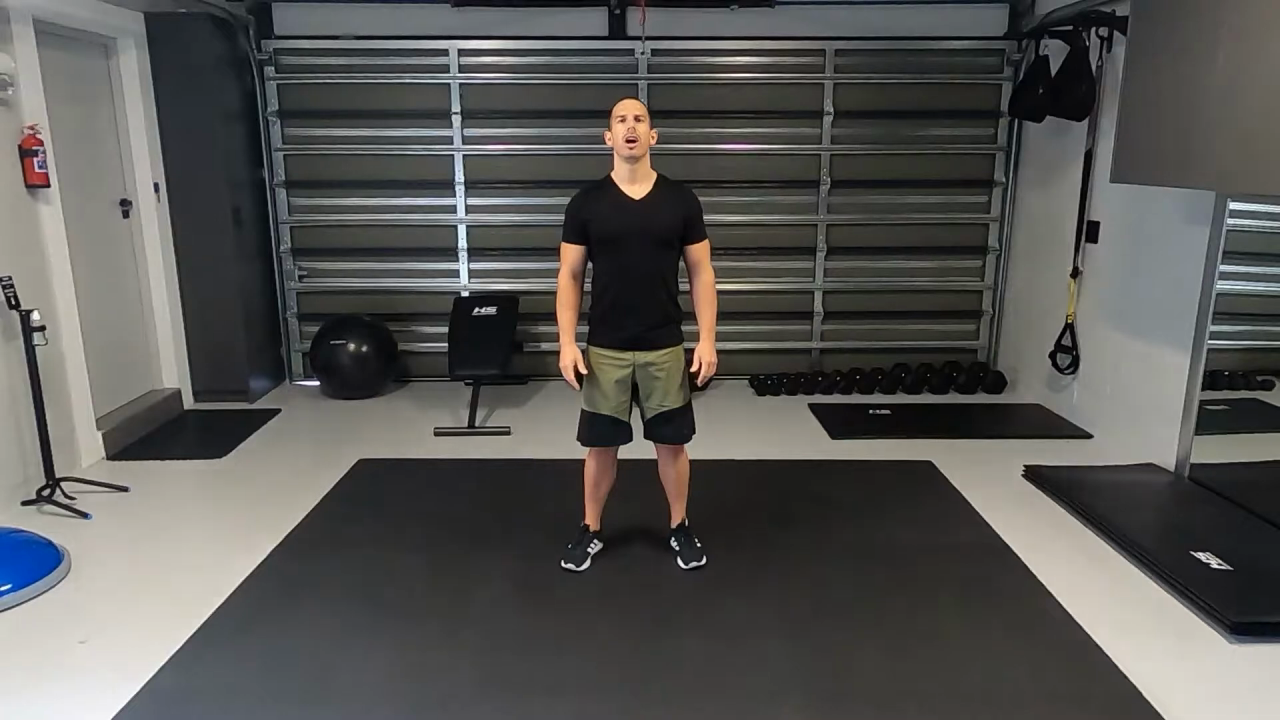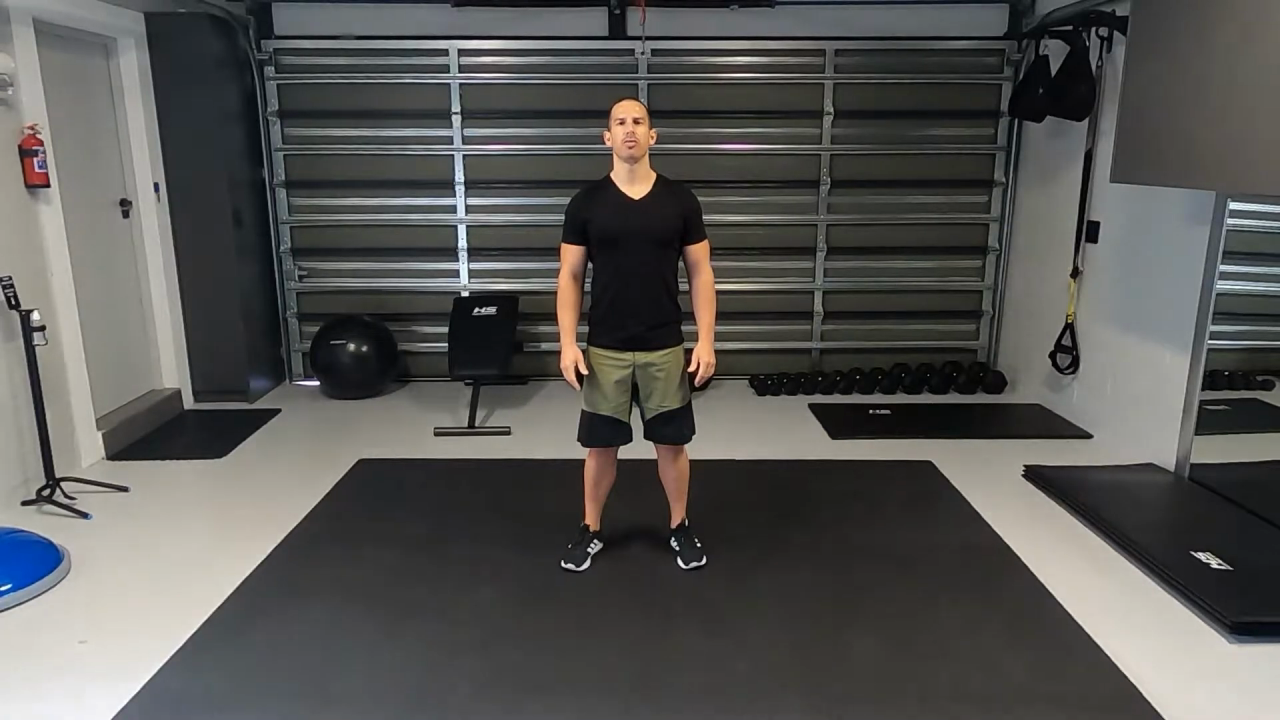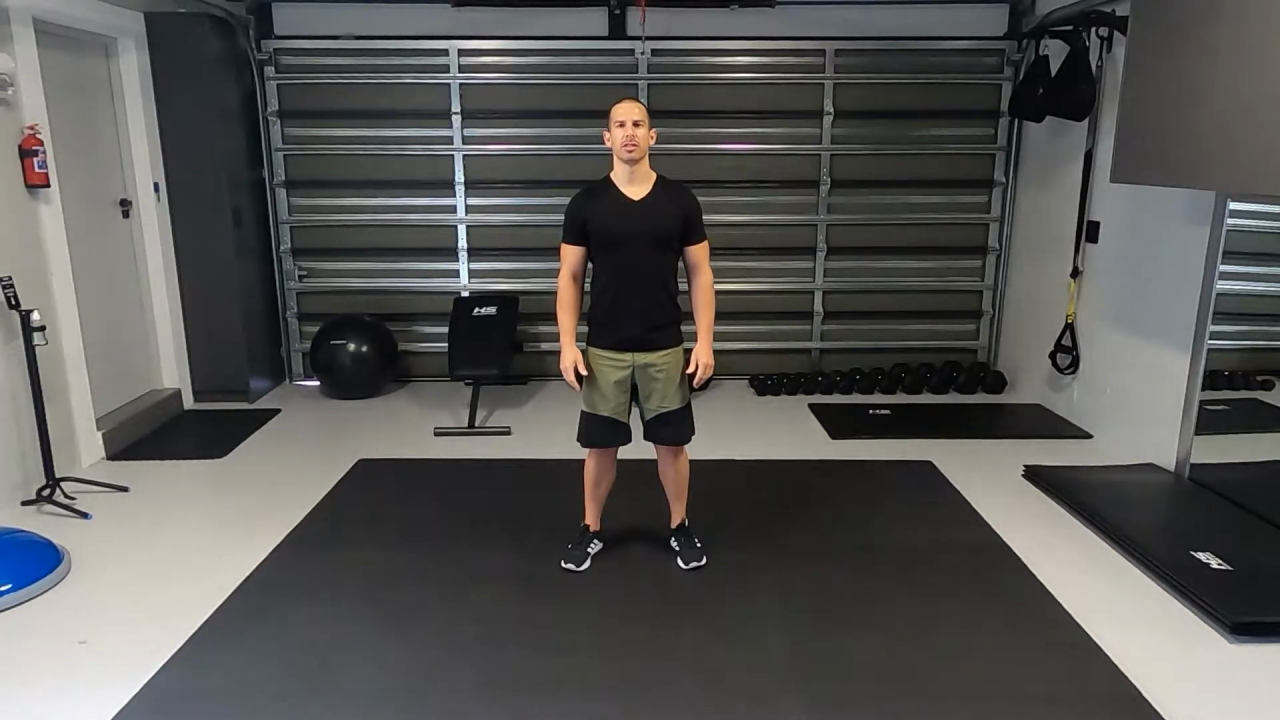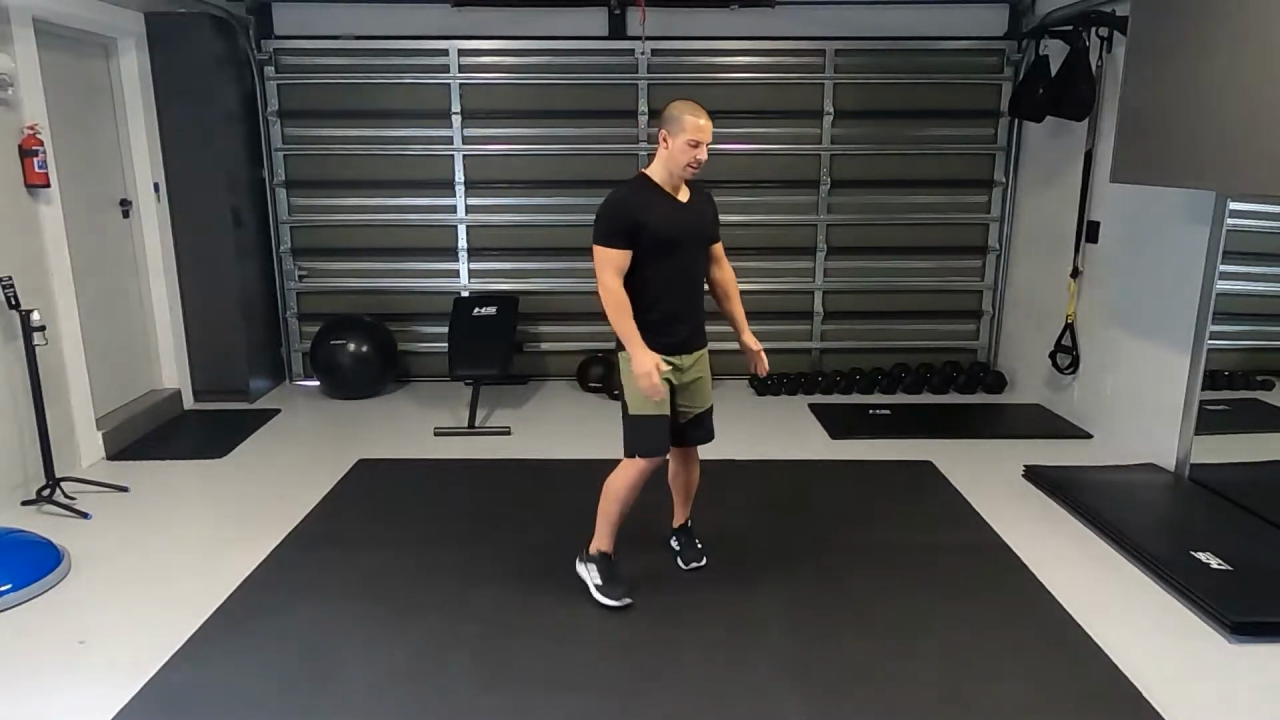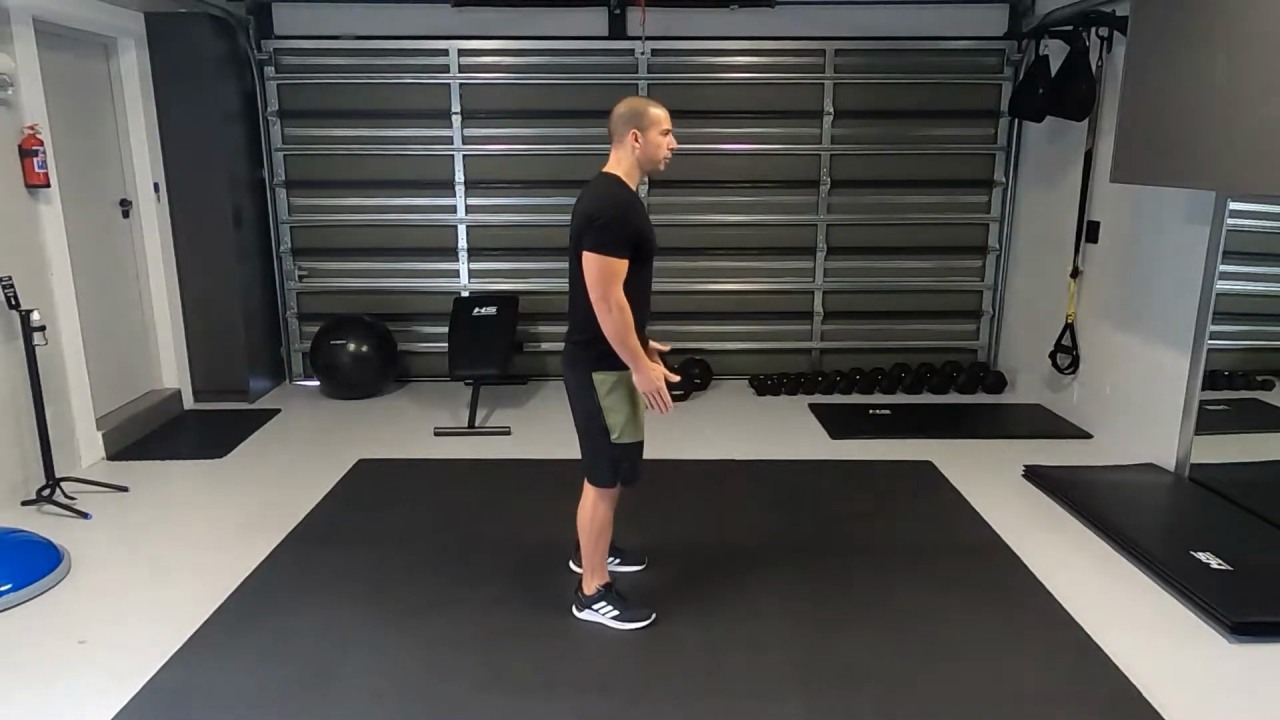
dt=1s
person 1, frame 1
left shoulder: (680, 199)
right shoulder: (587, 202)
left elbow: (701, 271)
right elbow: (570, 275)
left wrist: (707, 339)
right wrist: (567, 342)
left hip: (664, 348)
right hip: (605, 349)
left knee: (672, 443)
right knee: (601, 445)
left ankle: (679, 527)
right ankle: (590, 530)
person 1, frame 2
left shoulder: (679, 199)
right shoulder: (587, 203)
left elbow: (700, 272)
right elbow: (570, 275)
left wrist: (705, 340)
right wrist: (568, 343)
left hip: (665, 347)
right hip: (605, 349)
left knee: (671, 442)
right knee: (601, 445)
left ankle: (680, 527)
right ankle: (590, 530)
person 1, frame 3
left shoulder: (679, 200)
right shoulder: (586, 203)
left elbow: (700, 273)
right elbow: (570, 276)
left wrist: (705, 341)
right wrist: (567, 343)
left hip: (664, 348)
right hip: (604, 349)
left knee: (671, 443)
right knee: (600, 445)
left ankle: (680, 527)
right ankle: (590, 529)
person 1, frame 4
left shoulder: (702, 200)
right shoulder: (625, 203)
left elbow: (718, 267)
right elbow: (610, 282)
left wrist: (743, 331)
right wrist: (637, 351)
left hip: (693, 349)
right hip: (647, 354)
left knee: (687, 448)
right knee: (645, 456)
left ankle: (681, 528)
right ankle: (597, 553)
person 1, frame 5
left shoulder: (609, 196)
right shoulder: (613, 206)
right elbow: (606, 298)
left wrist: (640, 346)
right wrist: (640, 366)
left hip: (608, 357)
right hip: (601, 364)
left knee: (608, 468)
right knee: (607, 475)
left ankle: (591, 550)
right ankle: (593, 592)
